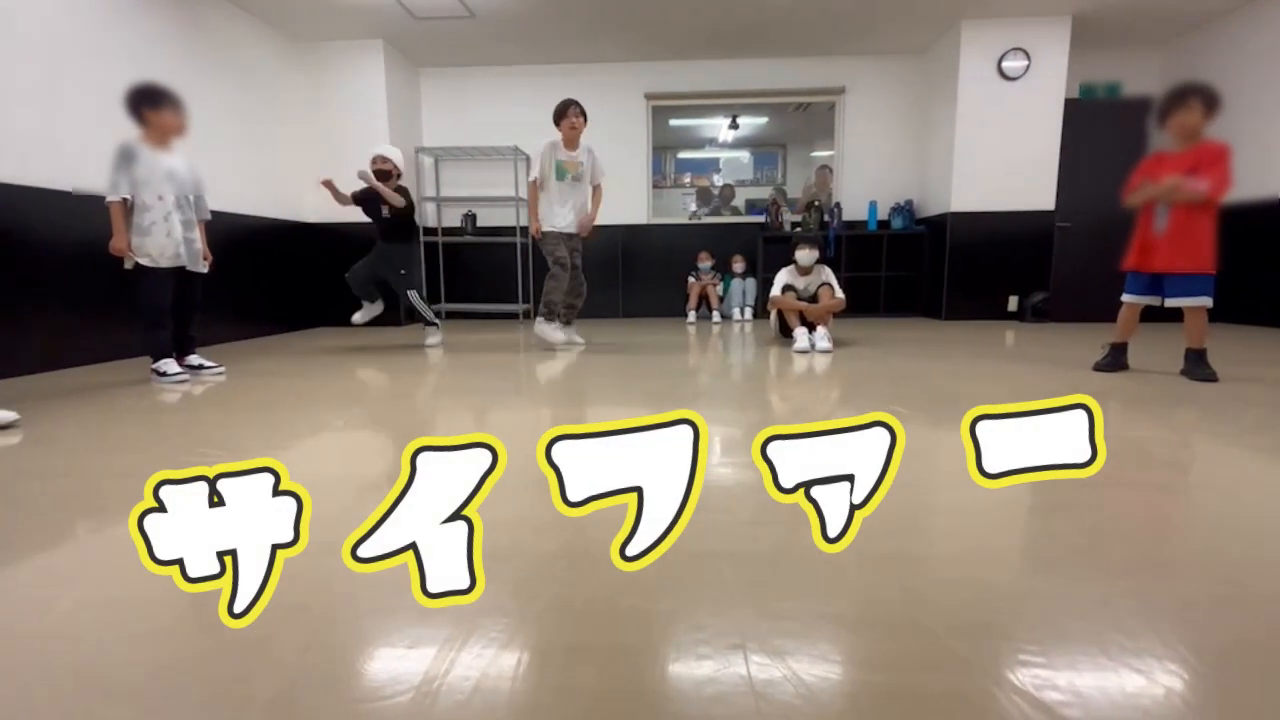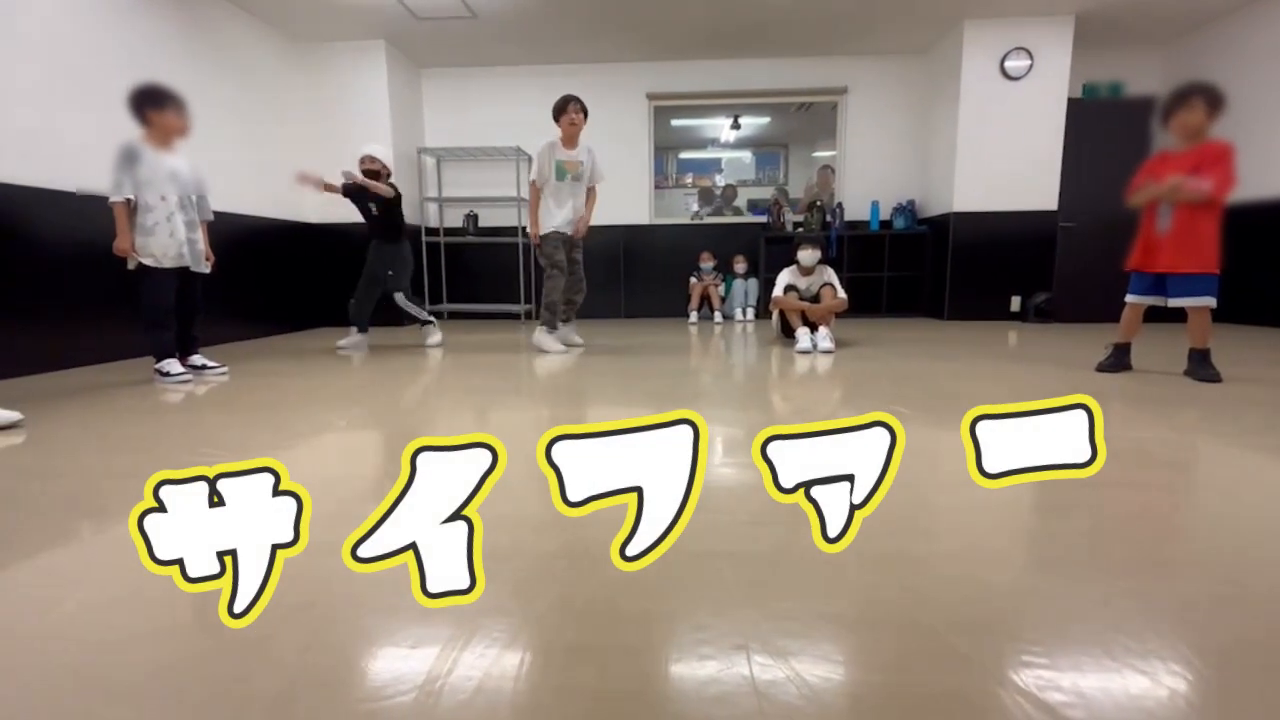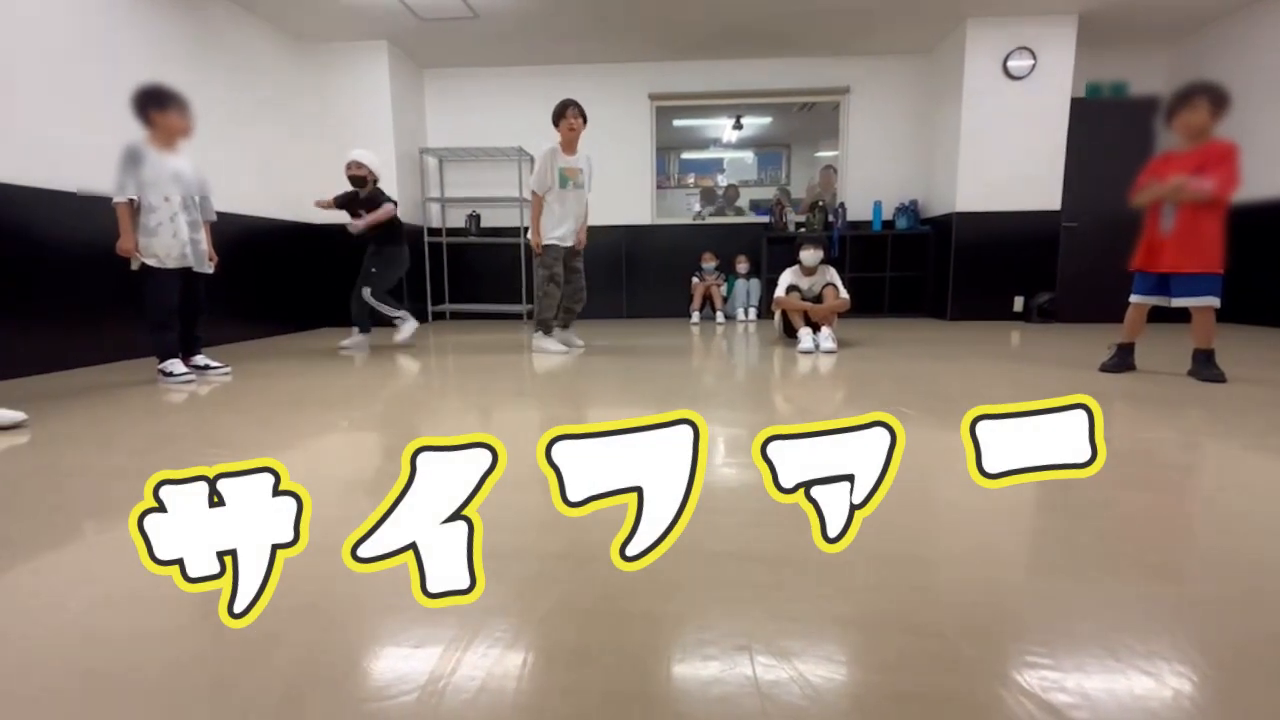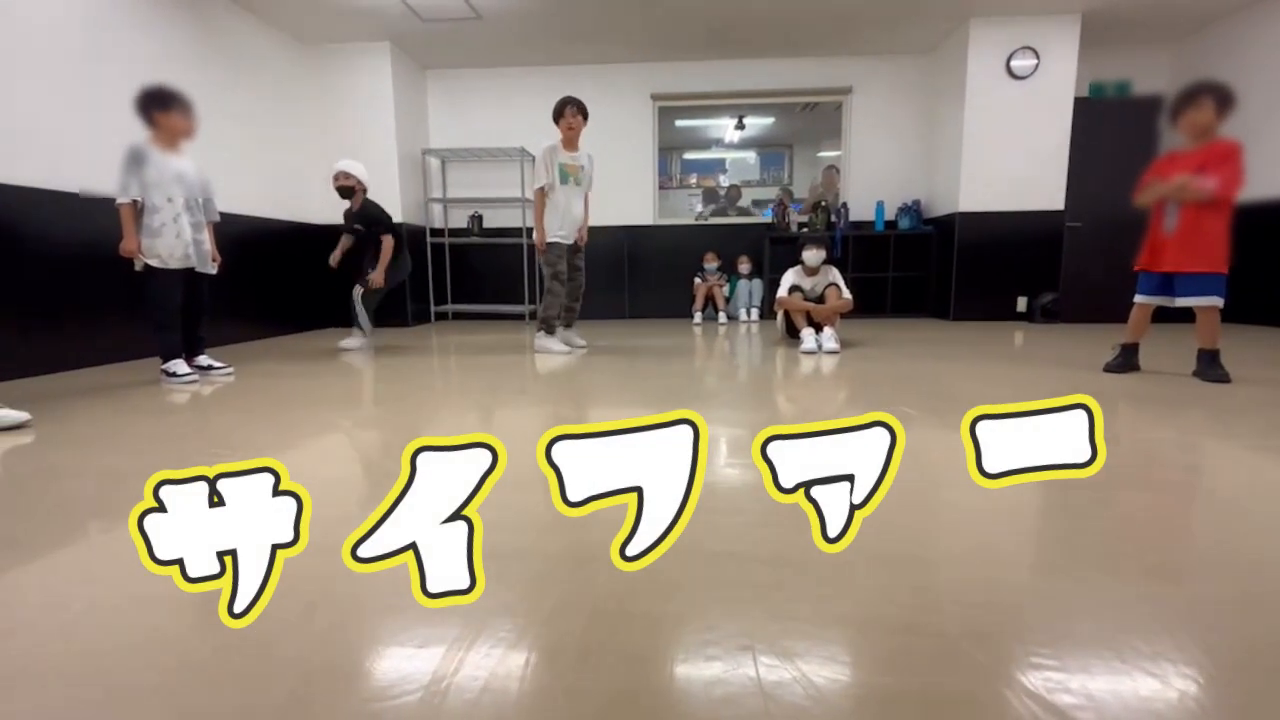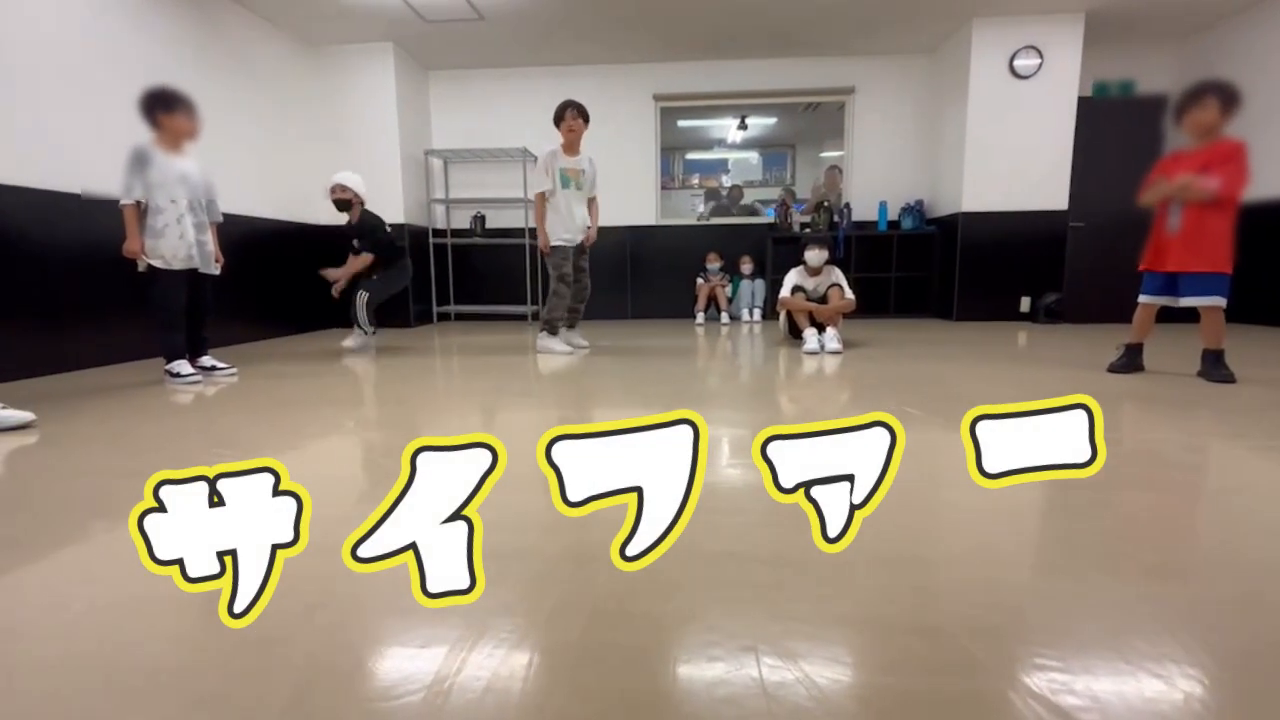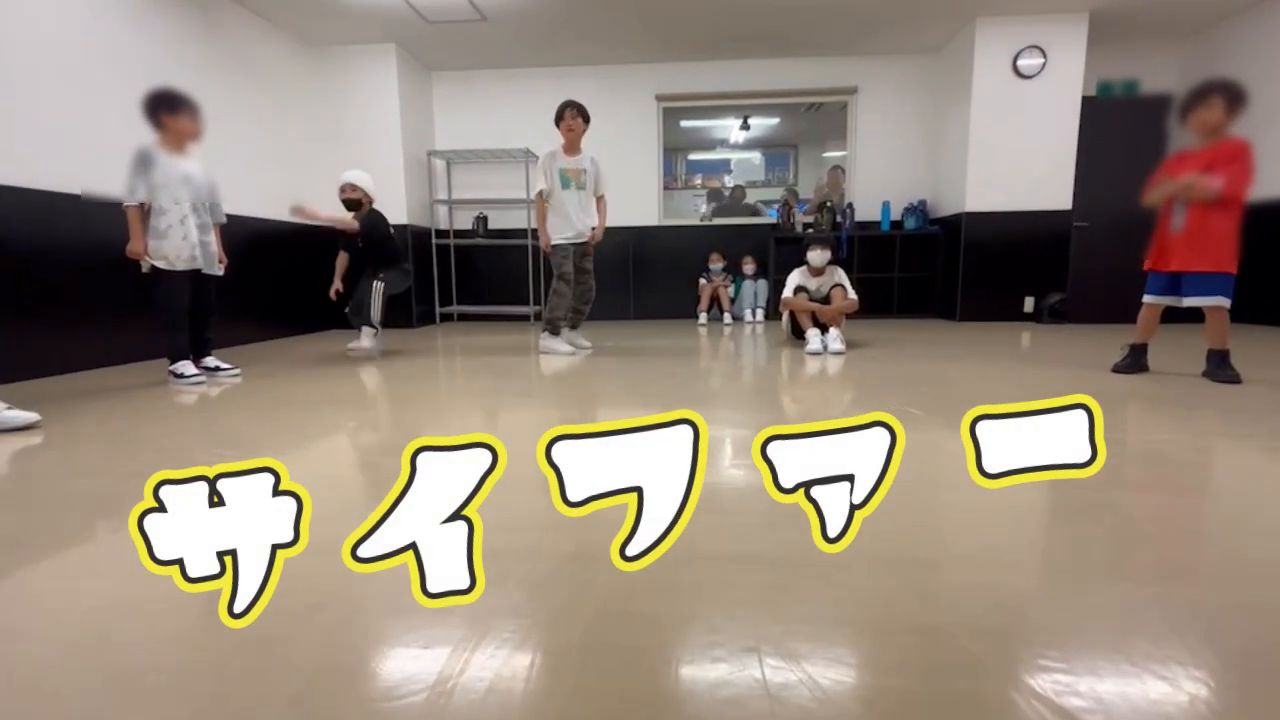
dt=0.1s
person 1, frame 1
left shoulder: (1215, 153)
right shoulder: (1153, 161)
left elbow: (1203, 191)
right elbow: (1131, 198)
left wrist: (1155, 191)
right wrist: (1165, 186)
left hip: (1190, 250)
right hip: (1148, 247)
left knee: (1195, 305)
right knee: (1131, 301)
left ankle: (1196, 359)
right ankle: (1116, 353)
person 1, frame 2
left shoulder: (1219, 152)
right shoulder: (1158, 161)
left elbow: (1205, 191)
right elbow: (1134, 197)
left wrist: (1160, 191)
right wrist: (1168, 186)
left hip: (1194, 250)
right hip: (1152, 247)
left knee: (1198, 305)
right knee: (1135, 301)
left ankle: (1199, 359)
right ankle: (1120, 353)
person 1, frame 3
left shoulder: (1223, 152)
right shoulder: (1162, 161)
left elbow: (1208, 191)
right elbow: (1138, 197)
left wrist: (1163, 190)
right wrist: (1171, 186)
left hip: (1198, 250)
right hip: (1156, 247)
left knee: (1202, 305)
right knee: (1139, 302)
left ankle: (1203, 359)
right ankle: (1124, 353)
person 1, frame 4
left shoulder: (1228, 151)
right shoulder: (1167, 161)
left elbow: (1213, 190)
right elbow: (1142, 197)
left wrist: (1168, 190)
right wrist: (1176, 185)
left hip: (1203, 249)
right hip: (1160, 246)
left knee: (1207, 305)
right knee: (1144, 302)
left ankle: (1209, 359)
right ankle: (1128, 354)
person 1, frame 5
left shoulder: (1232, 150)
right shoulder: (1171, 160)
left elbow: (1215, 189)
right elbow: (1145, 197)
left wrist: (1170, 189)
right wrist: (1179, 185)
left hip: (1207, 249)
right hip: (1164, 246)
left knee: (1211, 305)
right knee: (1147, 302)
left ankle: (1213, 360)
right ankle: (1132, 354)
person 1, frame 6
left shoulder: (1237, 150)
right shoulder: (1177, 159)
left elbow: (1221, 189)
right elbow: (1150, 196)
left wrist: (1177, 188)
right wrist: (1183, 185)
left hip: (1211, 249)
right hip: (1169, 246)
left knee: (1215, 305)
right knee: (1152, 302)
left ankle: (1218, 360)
right ankle: (1136, 354)
person 2, frame 1
left shoulder: (182, 163)
right shoulder: (131, 151)
left elbow: (197, 208)
right elbow: (118, 195)
left wrist: (203, 244)
right wrist: (119, 234)
left hip: (186, 250)
right hip: (151, 249)
left knee: (188, 304)
right knee: (157, 305)
left ankle: (186, 353)
right ankle: (161, 358)
person 2, frame 2
left shoulder: (185, 164)
right shoulder: (134, 152)
left elbow: (200, 208)
right elbow: (121, 196)
left wrist: (205, 245)
right wrist: (123, 235)
left hip: (189, 250)
right hip: (153, 250)
left knee: (190, 304)
right knee: (160, 304)
left ankle: (189, 354)
right ankle: (165, 359)
person 2, frame 3
left shoulder: (188, 165)
right shoulder: (137, 152)
left elbow: (203, 209)
right elbow: (124, 197)
left wrist: (208, 245)
right wrist: (126, 235)
left hip: (192, 251)
right hip: (157, 249)
left knee: (193, 304)
right knee: (163, 305)
left ankle: (192, 354)
right ankle: (167, 359)
person 2, frame 4
left shoulder: (191, 165)
right shoulder: (141, 154)
left elbow: (206, 209)
right elbow: (128, 197)
left wrist: (212, 246)
right wrist: (130, 236)
left hip: (195, 251)
right hip: (160, 251)
left knee: (197, 305)
right knee: (167, 305)
left ankle: (196, 354)
right ankle: (171, 359)
person 2, frame 5
left shoulder: (194, 166)
right shoulder: (144, 155)
left elbow: (209, 210)
right elbow: (131, 199)
left wrist: (214, 246)
right wrist: (133, 237)
left hip: (198, 251)
right hip: (164, 251)
left knee: (200, 305)
right knee: (171, 306)
left ankle: (199, 355)
right ankle: (175, 360)
person 2, frame 6
left shoulder: (198, 167)
right shoulder: (148, 156)
left elbow: (213, 212)
right elbow: (135, 200)
left wrist: (218, 247)
right wrist: (136, 238)
left hip: (202, 253)
right hip: (167, 252)
left knee: (203, 306)
right knee: (175, 306)
left ankle: (203, 356)
right ankle: (179, 361)
person 3, frame 1
left shoulder: (589, 153)
right shoulder: (550, 149)
left elbow: (597, 187)
right elbow: (534, 185)
left wrist: (591, 215)
right wrist: (533, 219)
left hip: (573, 227)
right hip: (549, 225)
left knee: (577, 280)
right knee: (561, 267)
left ankle: (566, 324)
right ankle: (546, 319)
person 3, frame 2
left shoulder: (587, 152)
right shoulder: (549, 149)
left elbow: (591, 189)
right elbow: (535, 187)
left wrist: (586, 218)
right wrist: (534, 223)
left hip: (574, 227)
right hip: (548, 226)
left knee: (577, 278)
right knee: (557, 272)
left ankle: (564, 325)
right ankle: (545, 330)
person 3, frame 3
left shoulder: (585, 160)
right shoulder: (548, 156)
right elbow: (537, 195)
left wrist: (582, 229)
right wrist: (535, 232)
left hip: (571, 236)
right hip: (548, 235)
left knee: (577, 287)
right knee: (552, 282)
left ankle: (563, 330)
right ankle: (542, 335)
person 3, frame 4
left shoulder: (587, 158)
right shoulder: (549, 153)
right elbow: (539, 193)
left wrist: (585, 226)
right wrist: (539, 229)
left hip: (575, 233)
right hip: (552, 233)
left knee: (576, 283)
right knee: (557, 280)
left ankle: (565, 329)
right ankle: (545, 334)
person 3, frame 5
left shoulder: (588, 162)
right shoulder: (549, 158)
right elbow: (540, 197)
left wrist: (594, 226)
right wrist: (541, 233)
left hip: (580, 236)
right hip: (556, 236)
left knee: (581, 285)
right knee: (563, 282)
left ankle: (569, 330)
right ankle: (548, 335)
person 3, frame 6
left shoulder: (590, 161)
right shoulder: (549, 158)
left elbow: (600, 197)
right elbow: (541, 198)
left wrist: (601, 225)
right wrist: (542, 232)
left hip: (585, 235)
right hip: (559, 235)
left knee: (586, 285)
right knee: (563, 281)
left ankle: (571, 330)
right ankle: (549, 335)
person 4, frame 1
left shoulder: (402, 192)
right shoulder: (368, 193)
left elbow: (398, 202)
right elbow: (345, 201)
left wrist: (375, 184)
right wrist: (332, 188)
left hip: (406, 249)
right hip: (383, 247)
left knee: (411, 292)
right knee: (355, 276)
left ankle: (433, 328)
right ankle: (372, 304)
person 4, frame 2
left shoulder: (389, 190)
right shoulder: (359, 189)
left elbow: (387, 192)
right elbow: (335, 188)
left wrist: (362, 180)
right wrist: (317, 182)
left hip: (396, 248)
right hip: (378, 248)
left knee: (400, 294)
right knee: (362, 294)
left ankle: (430, 327)
right ankle: (359, 334)
person 4, frame 3
left shoulder: (378, 196)
right shoulder: (351, 198)
left elbow: (390, 210)
right elbow: (333, 202)
left wrist: (364, 221)
right wrist: (323, 203)
left hip: (394, 252)
right hip: (375, 251)
left knee: (370, 292)
right knee: (359, 294)
left ankle: (405, 320)
right ankle: (361, 334)
person 4, frame 4
left shoulder: (372, 212)
right shoulder: (349, 214)
left elbow: (389, 240)
right elbow: (349, 234)
left wrist: (380, 271)
right wrist: (338, 251)
left hip: (396, 260)
right hip: (377, 260)
left knee: (359, 291)
right knee: (361, 294)
left ankle: (362, 333)
right ankle: (361, 333)
person 4, frame 5
left shoulder: (370, 223)
right shoulder: (351, 227)
left elbow: (367, 257)
right elbow: (355, 255)
left wrist: (343, 273)
right wrist: (344, 280)
left hip: (396, 268)
right hip: (382, 267)
left knee: (364, 295)
right knee: (361, 299)
left ankle: (363, 334)
right ankle: (365, 334)
person 4, frame 6
left shoulder: (375, 220)
right shoulder: (352, 222)
left elbow: (352, 225)
right elbow: (344, 253)
left wrist: (314, 216)
right wrist: (336, 280)
left hip: (397, 271)
right hip: (371, 271)
left knee: (377, 285)
right knee: (354, 308)
left ankle: (370, 334)
right ankle: (367, 337)
